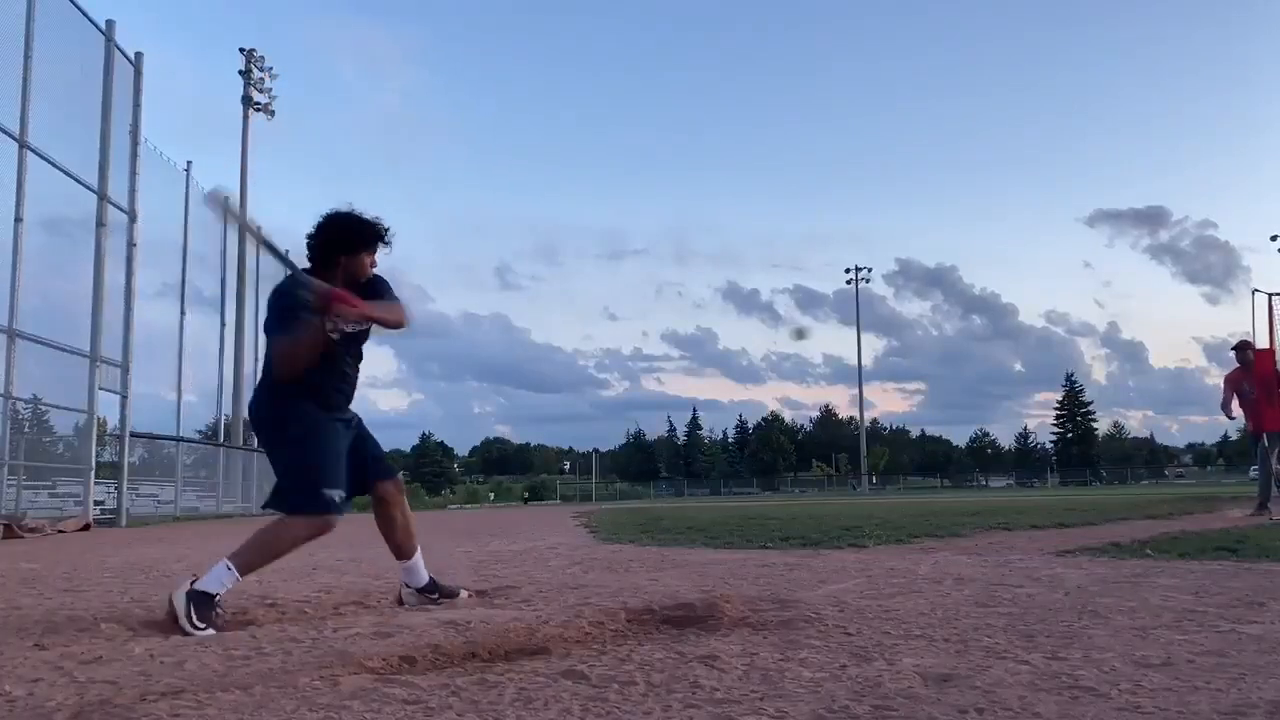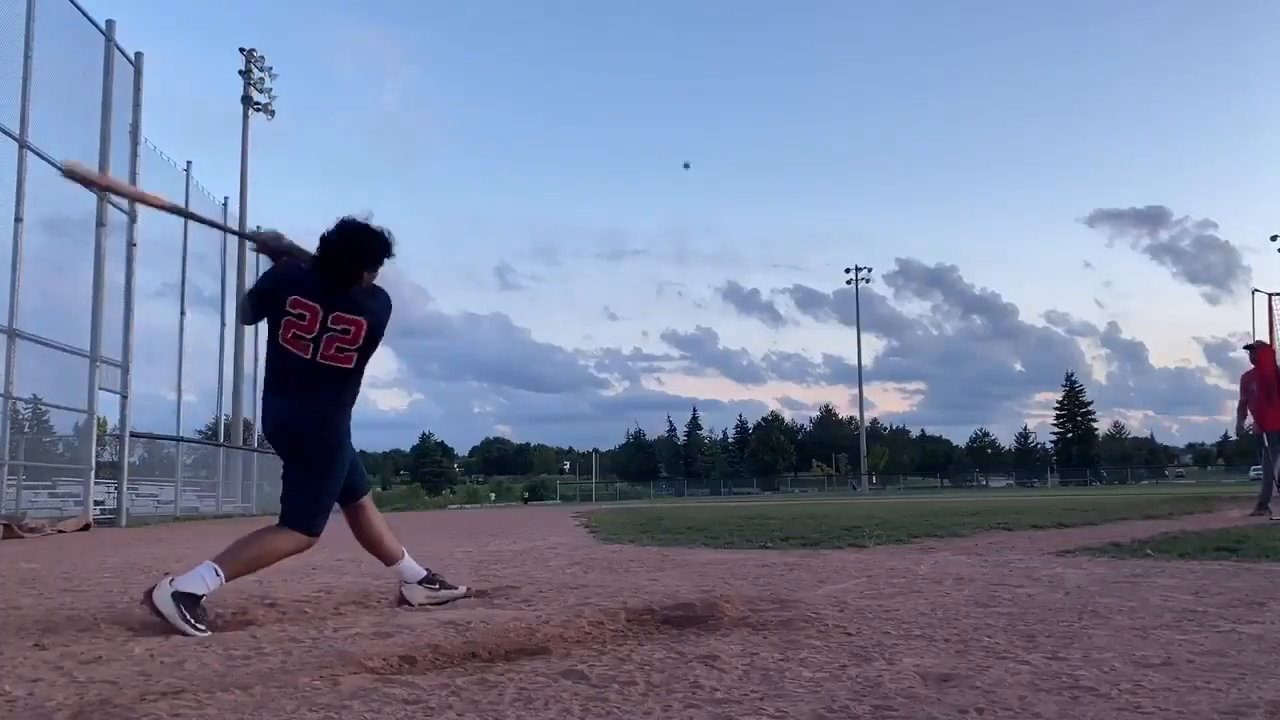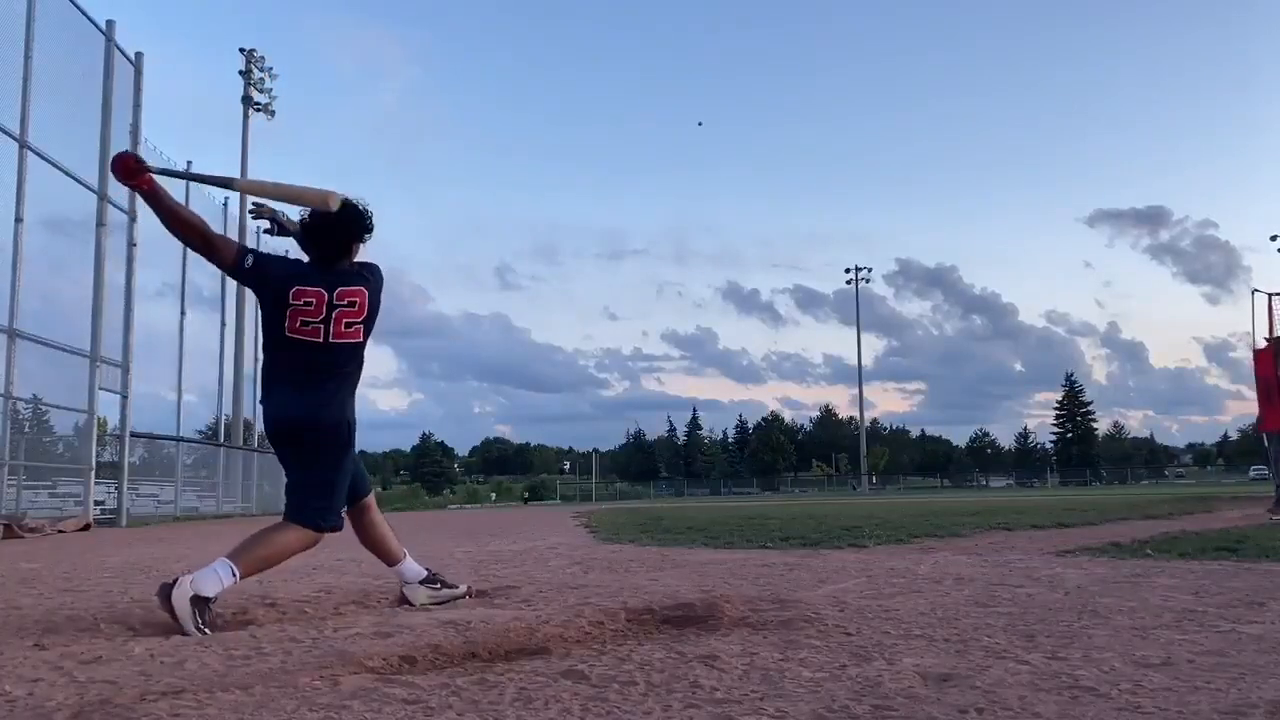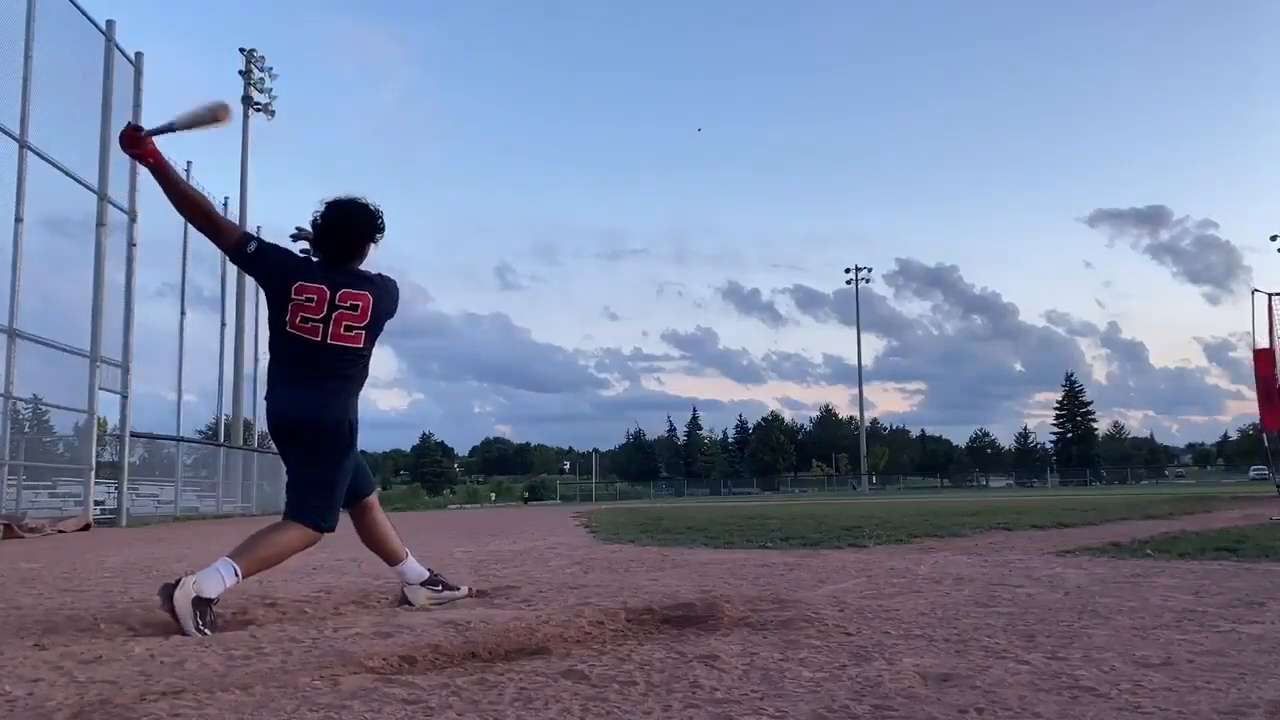
dt=0.3s
person 1, frame 1
left shoulder: (371, 287)
right shoulder: (295, 292)
left elbow: (395, 314)
right elbow: (285, 368)
left wrist: (346, 306)
right wrist: (326, 311)
left hip: (329, 412)
right hip: (292, 415)
left knee: (388, 488)
right knee: (317, 513)
left ankle: (417, 581)
right ankle: (204, 590)
person 1, frame 2
left shoulder: (285, 279)
right shoulder: (376, 302)
left elbow: (247, 313)
left wrist: (281, 251)
right wrist: (287, 250)
left hip: (280, 415)
right hip: (322, 425)
left knee: (358, 497)
right knee: (301, 528)
left ankle: (417, 580)
right ankle: (185, 587)
person 1, frame 3
left shoulder: (279, 274)
right shoulder: (370, 280)
left elbow: (205, 240)
left wrist: (144, 185)
right wrist: (288, 223)
left hip: (282, 416)
right hip: (328, 420)
left knee: (361, 500)
right knee: (308, 524)
left ankle: (417, 580)
right ankle: (198, 586)
person 1, frame 4
left shoulder: (286, 270)
right shoulder: (384, 291)
left elbow: (211, 221)
left wrist: (152, 160)
right wrist: (342, 251)
left hip: (285, 413)
right hip: (331, 420)
left knee: (363, 499)
right knee: (307, 522)
left ankle: (419, 581)
right ankle: (201, 586)
